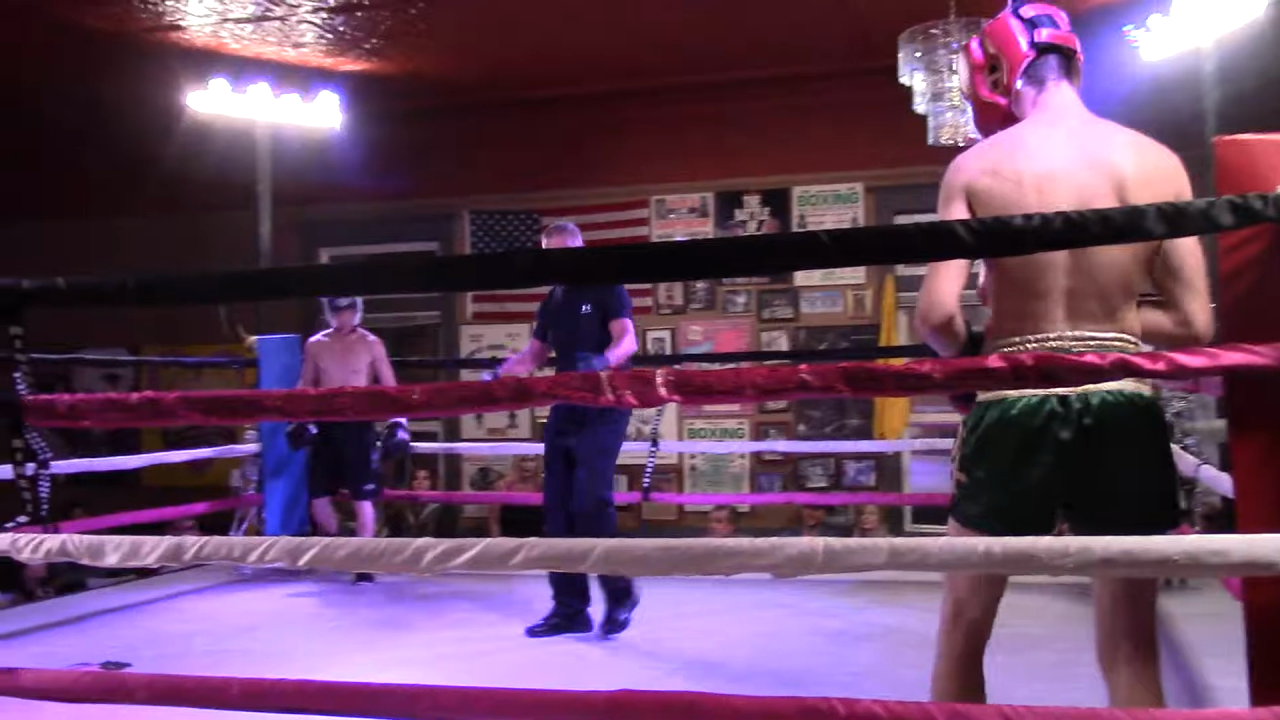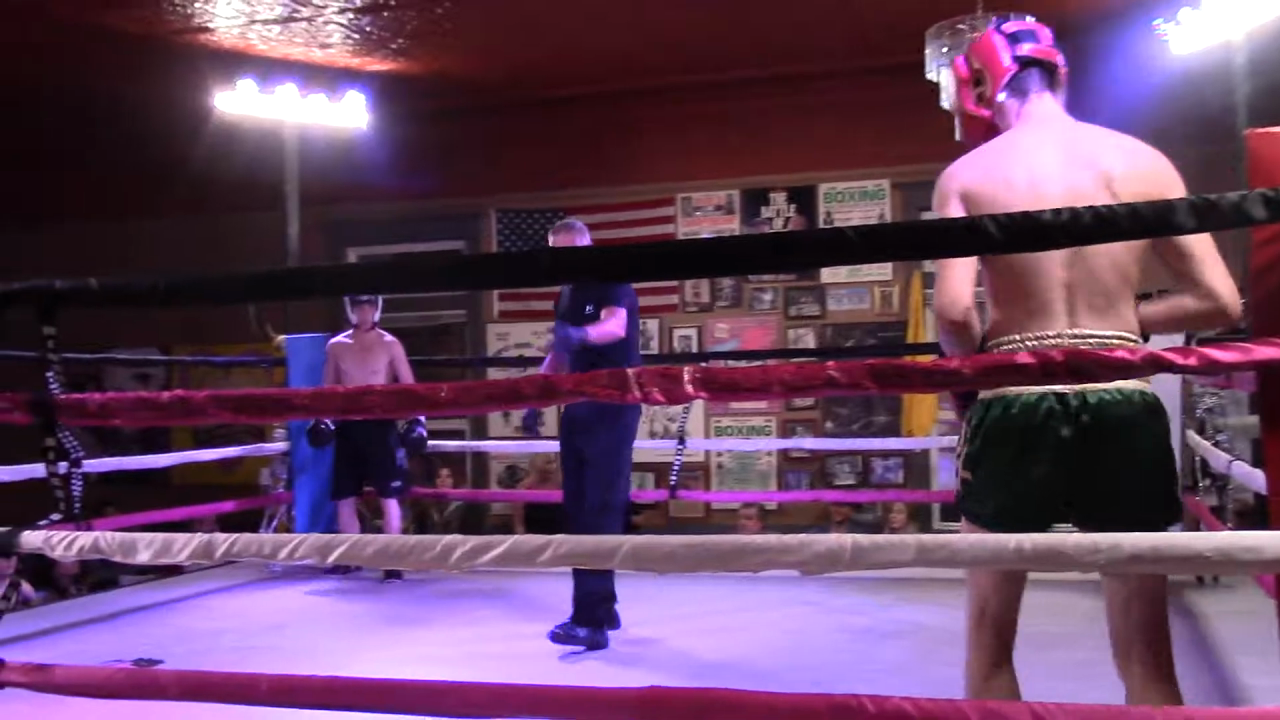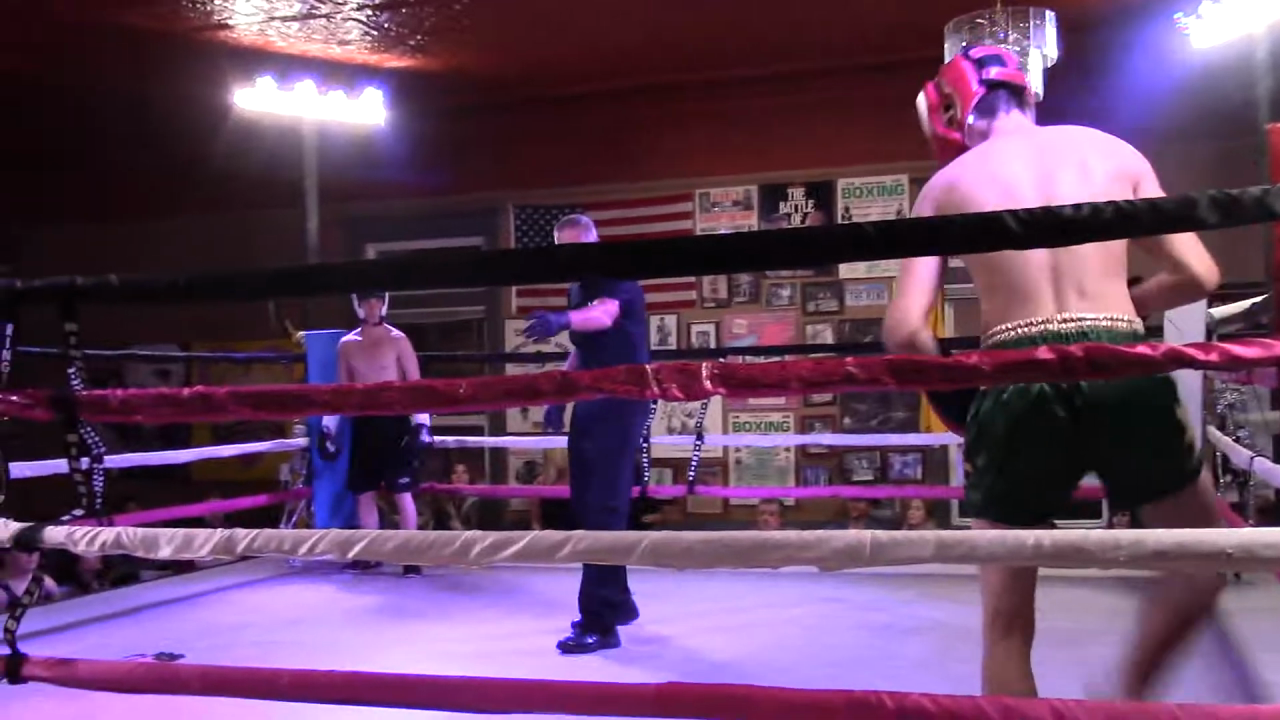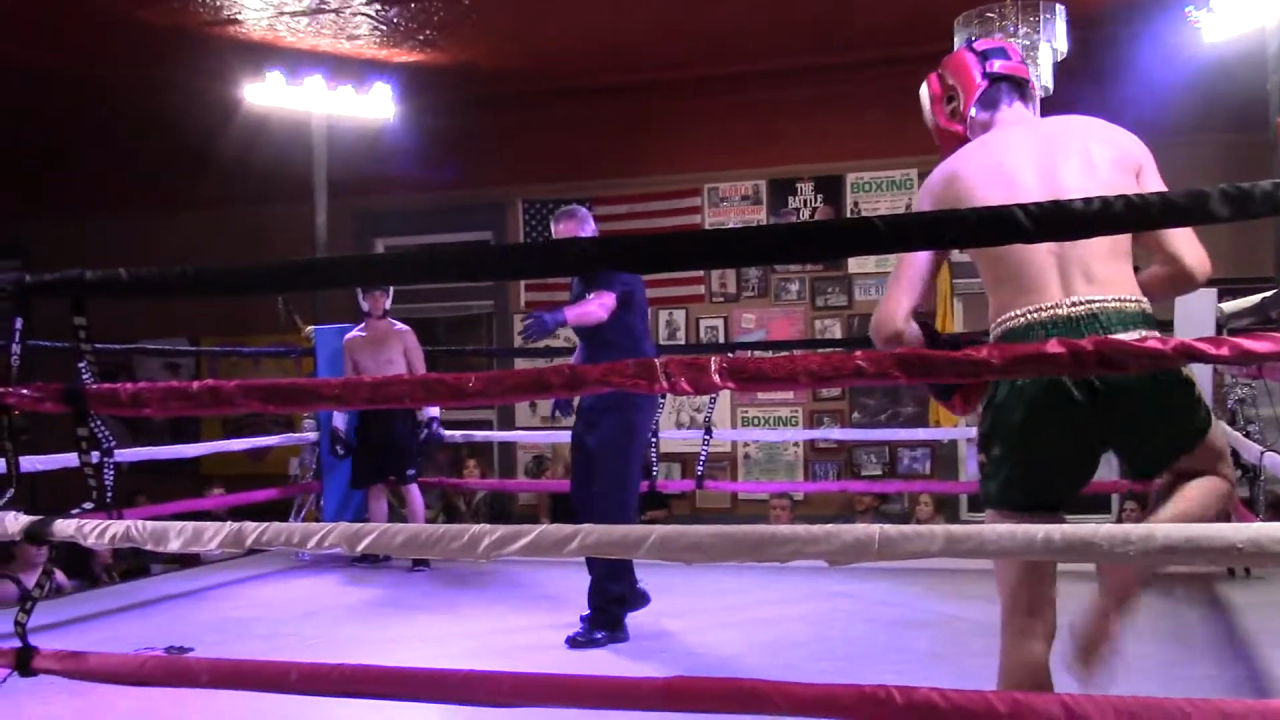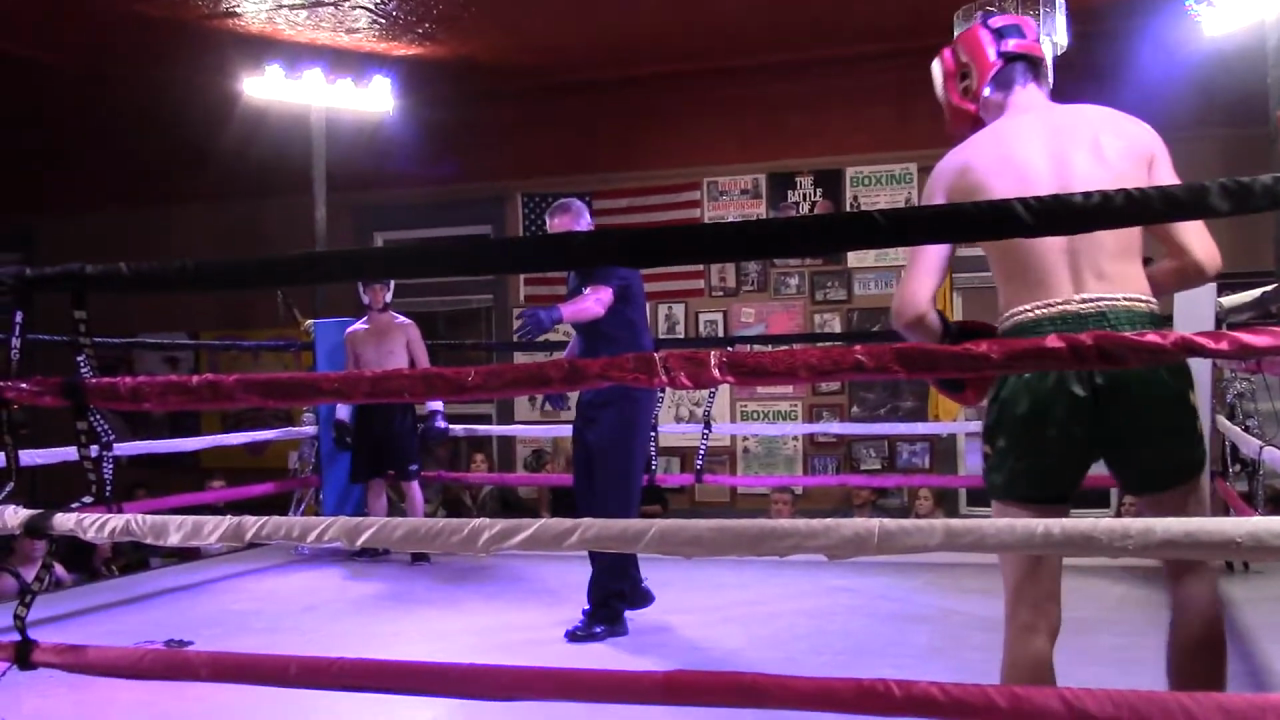
dt=0.2s
person 1, frame 1
left shoulder: (975, 168)
right shoulder: (1158, 165)
left elbow: (938, 315)
right elbow: (1194, 324)
left wrist: (968, 353)
left hip: (1015, 410)
right hip: (1121, 412)
left knee: (963, 631)
right knee: (1130, 651)
person 1, frame 2
left shoulder: (967, 173)
right shoulder: (1145, 164)
left elbow: (953, 311)
right elbow: (1220, 301)
left wrist: (971, 365)
left hip: (1017, 408)
right hip: (1122, 404)
left knee: (989, 636)
right knee: (1145, 652)
person 1, frame 3
left shoulder: (947, 185)
right shoulder: (1115, 154)
left elbow: (905, 329)
right elbow: (1199, 276)
left wrist: (948, 383)
left hip: (1016, 387)
right hip: (1123, 379)
left knee: (1006, 630)
right ankle: (1125, 698)
person 1, frame 4
left shoulder: (947, 177)
right shoulder: (1115, 140)
left elbow: (891, 326)
right elbow: (1190, 267)
left hip: (1029, 373)
left knee: (1026, 625)
right knee: (1213, 472)
right ankle: (1117, 588)
person 1, frame 5
left shoulder: (959, 166)
right shoulder: (1131, 132)
left elbow: (912, 312)
right elbow: (1201, 261)
left wrist: (956, 346)
left hip: (1035, 371)
right hip: (1139, 356)
left knee: (1030, 618)
right knee: (1191, 569)
person 2, frame 1
left shoulder: (607, 290)
right shoulder: (552, 302)
left elbow: (627, 339)
right elbow: (532, 355)
left wrist: (603, 361)
right wrist: (497, 376)
left hip: (604, 411)
right hip: (564, 412)
left knee: (589, 501)
right knee: (557, 510)
left ankle: (619, 595)
right ankle: (570, 610)
person 2, frame 2
left shoulder: (612, 286)
right shoulder: (564, 298)
left elbow: (616, 326)
left wrist: (580, 333)
right wrist: (536, 401)
left hip: (614, 409)
right hip: (577, 411)
left knee: (602, 506)
right knee: (577, 508)
left ankle: (592, 619)
right ankle: (594, 612)
person 2, frame 3
left shoulder: (617, 280)
right shoulder: (576, 290)
left elbow: (604, 316)
left wrist: (561, 319)
right wrist: (559, 397)
left hip: (621, 405)
right hip: (588, 405)
left knee: (604, 508)
right knee: (585, 505)
left ankle: (599, 624)
right ankle: (616, 602)
person 2, frame 4
left shoulder: (616, 271)
right shoulder: (580, 281)
left elbow: (599, 309)
left wrist: (558, 317)
left hip: (626, 398)
right hip: (595, 398)
left knee: (612, 503)
right knee: (584, 497)
left ankle: (609, 618)
right ankle: (624, 590)
person 2, frame 5
left shoulder: (614, 264)
right shoulder: (576, 275)
left elbow: (596, 304)
left wrist: (554, 314)
left hip: (626, 392)
right hip: (595, 392)
left knee: (615, 498)
right knee: (589, 492)
left ankle: (609, 611)
right ankle: (628, 586)
person 3, frame 1
left shoulder: (371, 344)
right shoulder: (315, 344)
left elbow: (390, 387)
right elbow: (305, 385)
left wrist: (398, 423)
right wrist: (299, 417)
left hip: (358, 426)
right hip: (325, 427)
left knee: (362, 498)
right knee: (318, 497)
person 3, frame 2
left shoulder: (390, 345)
right shoulder: (336, 346)
left elbow: (409, 386)
right elbow: (329, 386)
left wrist: (417, 419)
right wrist: (320, 417)
left hip: (380, 426)
right hip: (348, 427)
left knee: (388, 496)
right knee: (344, 498)
person 3, frame 3
left shoulder: (398, 340)
right shoulder: (347, 345)
left elbow: (415, 383)
left wrist: (421, 424)
right wrist: (329, 426)
left hip: (394, 422)
right hip: (364, 424)
left knee: (402, 492)
right knee: (364, 493)
person 3, frame 4
left shoulder: (403, 334)
right shoulder: (351, 341)
left elbow: (421, 377)
left wrist: (433, 418)
right wrist: (338, 426)
left hip: (399, 415)
right hip: (368, 418)
left knee: (408, 484)
right knee: (374, 486)
person 3, frame 5
left shoulder: (406, 327)
right shoulder: (353, 334)
left elbow: (425, 370)
left wrist: (435, 410)
right wrist: (342, 418)
left hip: (399, 409)
right hip: (367, 411)
left knee: (408, 479)
right knee: (374, 480)
